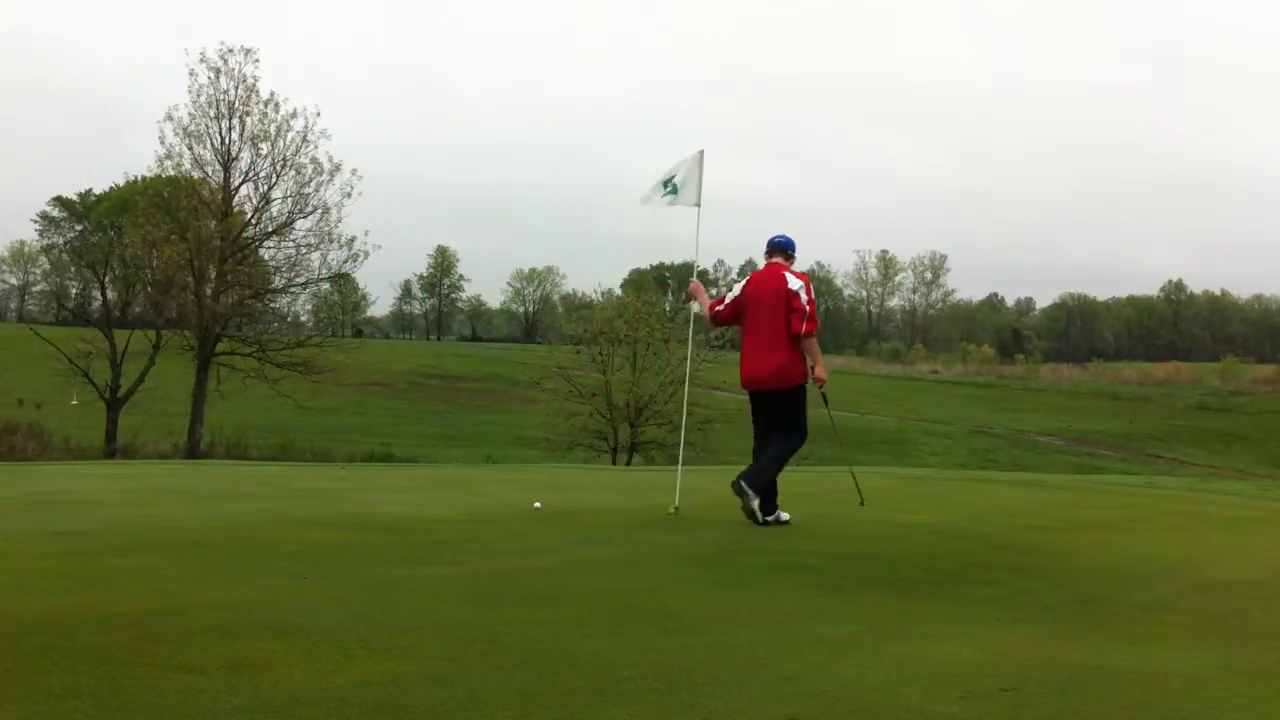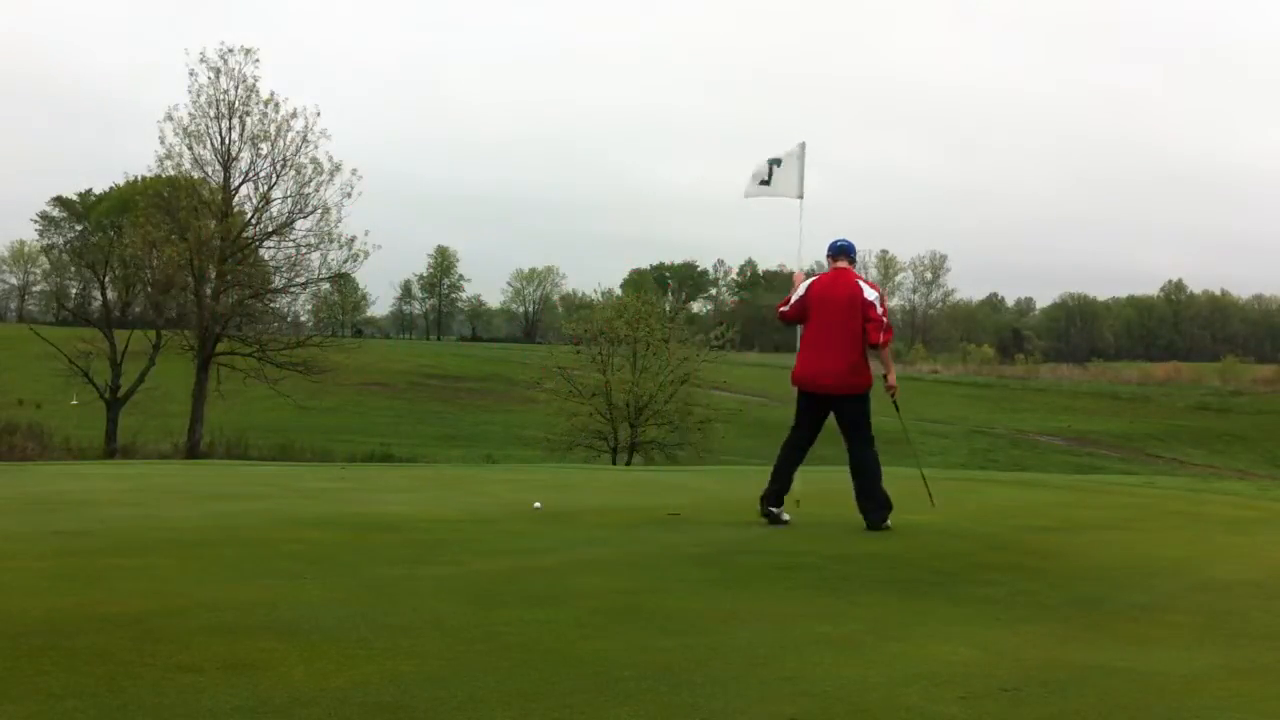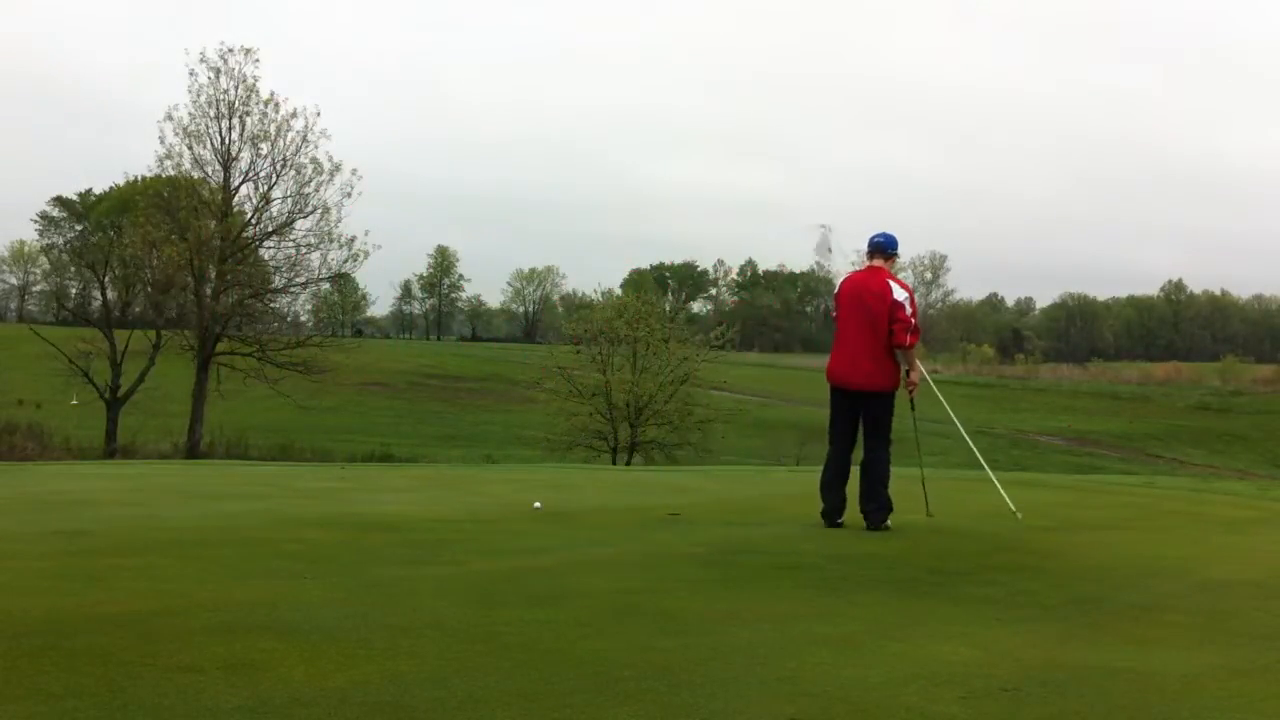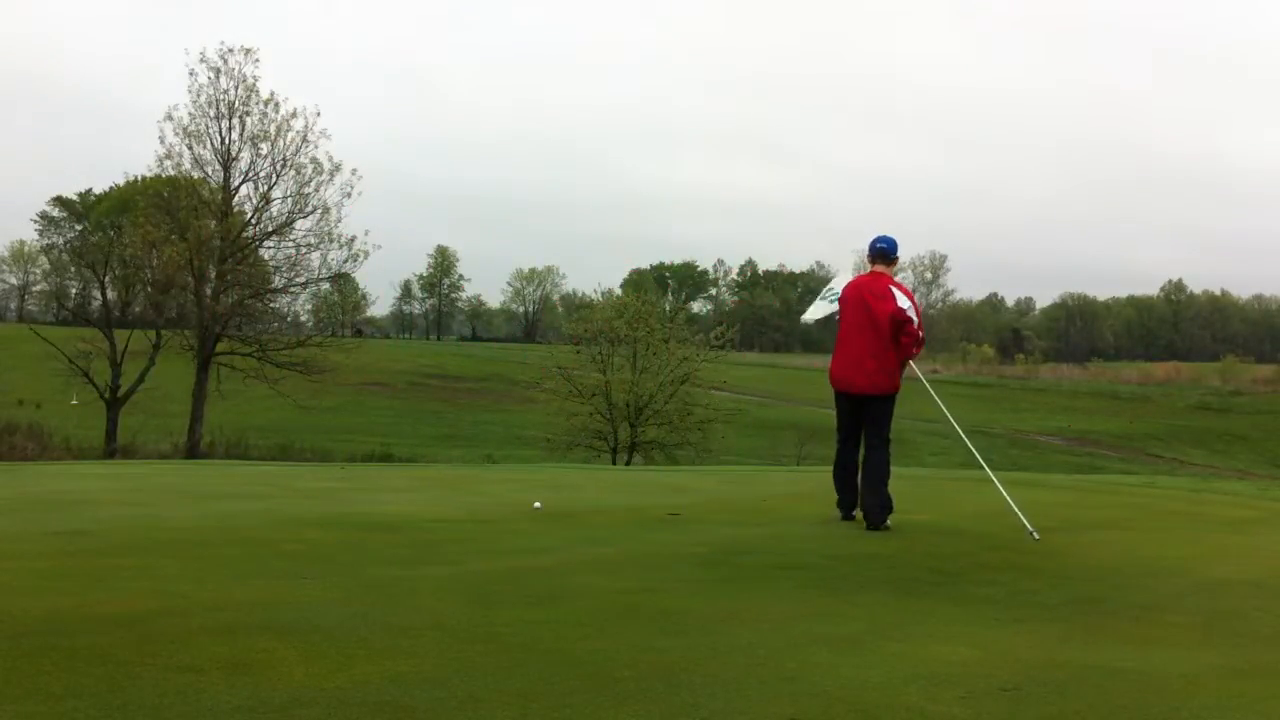
dt=0.5s
person 1, frame 1
left shoulder: (747, 284)
right shoulder: (796, 281)
left elbow: (717, 315)
right elbow: (804, 327)
left wrist: (700, 296)
right wrist: (817, 363)
left hip: (754, 375)
right hip: (787, 374)
left knee: (764, 439)
right knee: (792, 435)
left ankle: (767, 510)
right ankle: (751, 482)
person 1, frame 2
left shoulder: (811, 285)
right shoulder: (866, 289)
left elbow: (786, 315)
right elbow: (879, 336)
left wrist: (798, 286)
right wrist: (890, 371)
left hip: (811, 378)
right hip: (850, 380)
left knee: (798, 439)
right knee: (861, 446)
left ankle: (772, 502)
right ankle: (876, 514)
person 1, frame 3
left shoulder: (846, 283)
right shoulder: (898, 290)
right elbow: (904, 338)
right wrist: (912, 370)
left hip: (842, 376)
right hip: (879, 379)
left knee: (839, 445)
right knee: (876, 447)
left ankle: (832, 512)
right ankle: (875, 515)
person 1, frame 4
left shoulder: (849, 288)
right shoulder: (901, 297)
right elbow: (911, 345)
right wrist: (900, 365)
left hip: (845, 378)
right hip: (880, 381)
left knee: (847, 443)
right knee: (876, 447)
left ankle: (847, 506)
right ankle: (875, 513)
